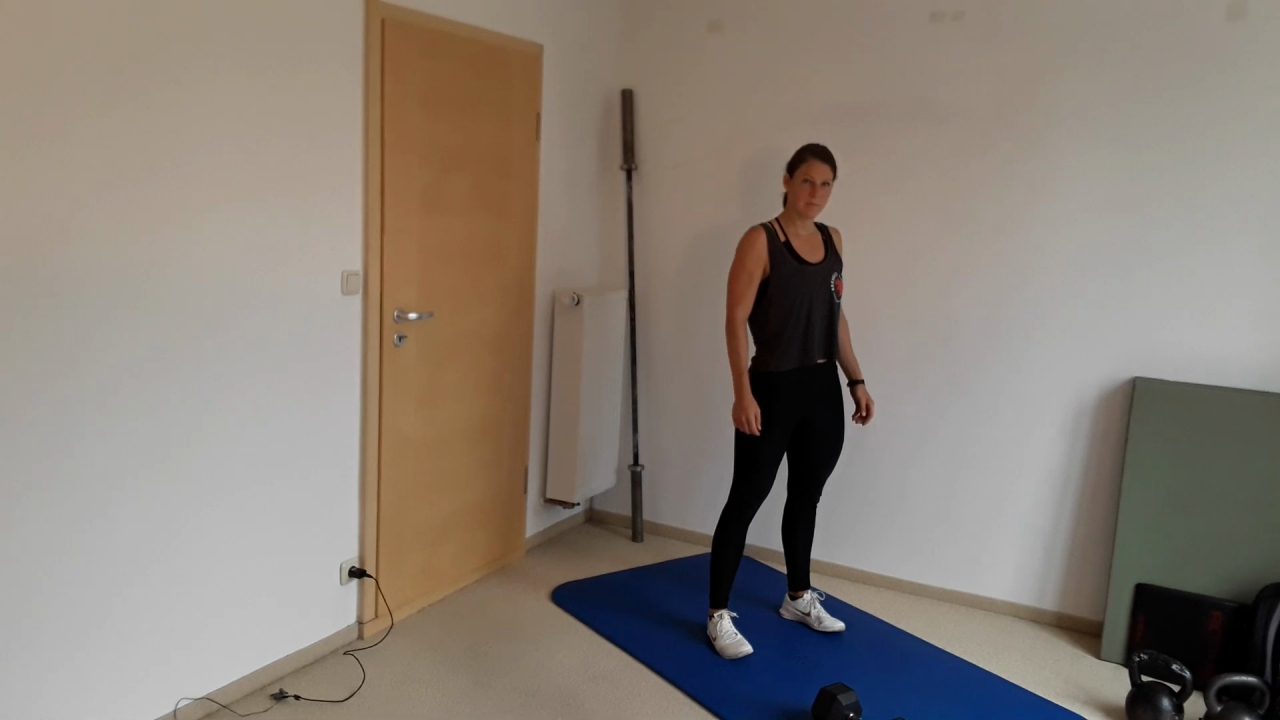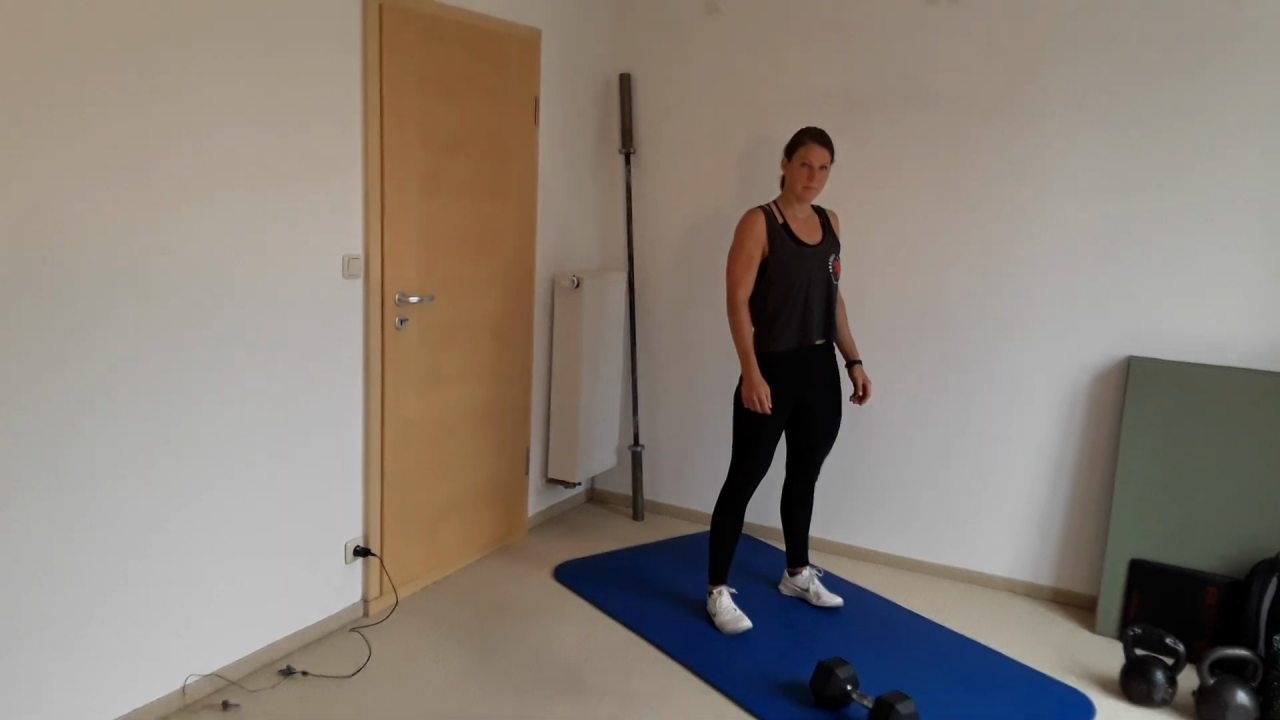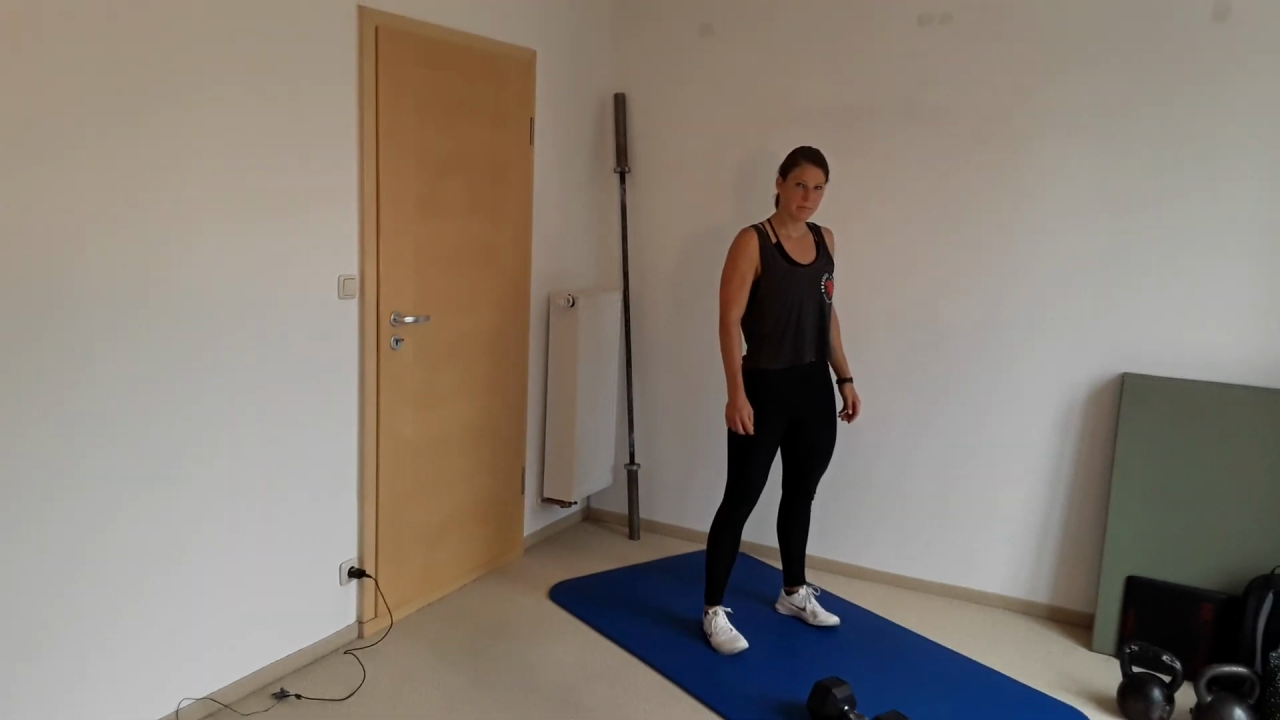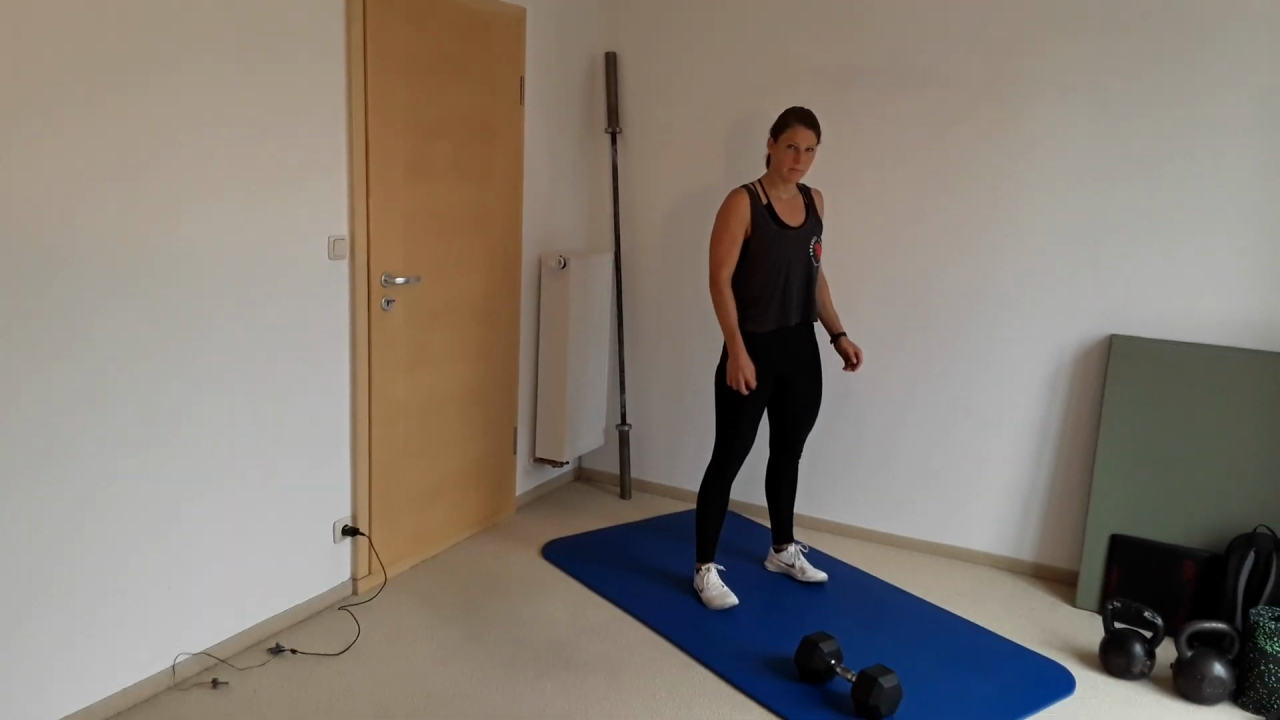
dt=0.4s
person 1, frame 1
left shoulder: (833, 239)
right shoulder: (760, 241)
right elbow: (736, 319)
left wrist: (856, 380)
right wrist: (742, 392)
left hip: (823, 389)
right hip: (774, 388)
left knee: (807, 497)
right knee: (746, 500)
left ankle: (799, 598)
right ankle: (719, 614)
person 1, frame 2
left shoulder: (830, 223)
right shoulder: (758, 223)
right elbow: (738, 301)
left wrist: (854, 361)
right wrist: (750, 372)
left hip: (820, 370)
right hip: (774, 368)
left knee: (804, 475)
right knee: (744, 479)
left ankle: (797, 574)
right ankle: (718, 590)
person 1, frame 3
left shoulder: (825, 240)
right shoulder: (752, 242)
right elbow: (729, 321)
left wrist: (844, 378)
right wrist: (736, 393)
left hip: (814, 387)
right hip: (766, 387)
left knee: (801, 494)
right knee: (741, 498)
left ankle: (794, 593)
right ankle: (714, 610)
person 1, frame 4
left shoulder: (814, 201)
right shoulder: (742, 203)
right elbow: (721, 281)
left wrist: (837, 333)
right wrist: (737, 351)
left hip: (800, 347)
right hip: (753, 350)
left knee: (788, 452)
right knee: (729, 457)
left ankle: (783, 550)
right ankle: (705, 567)
